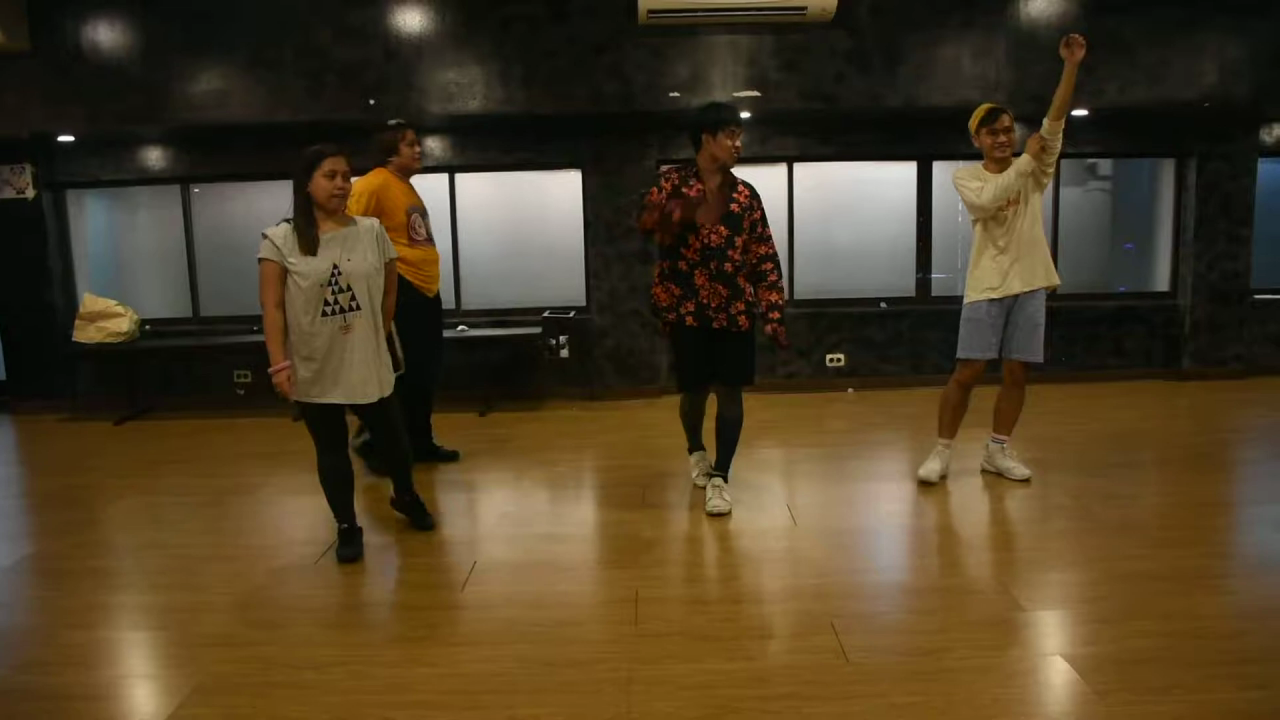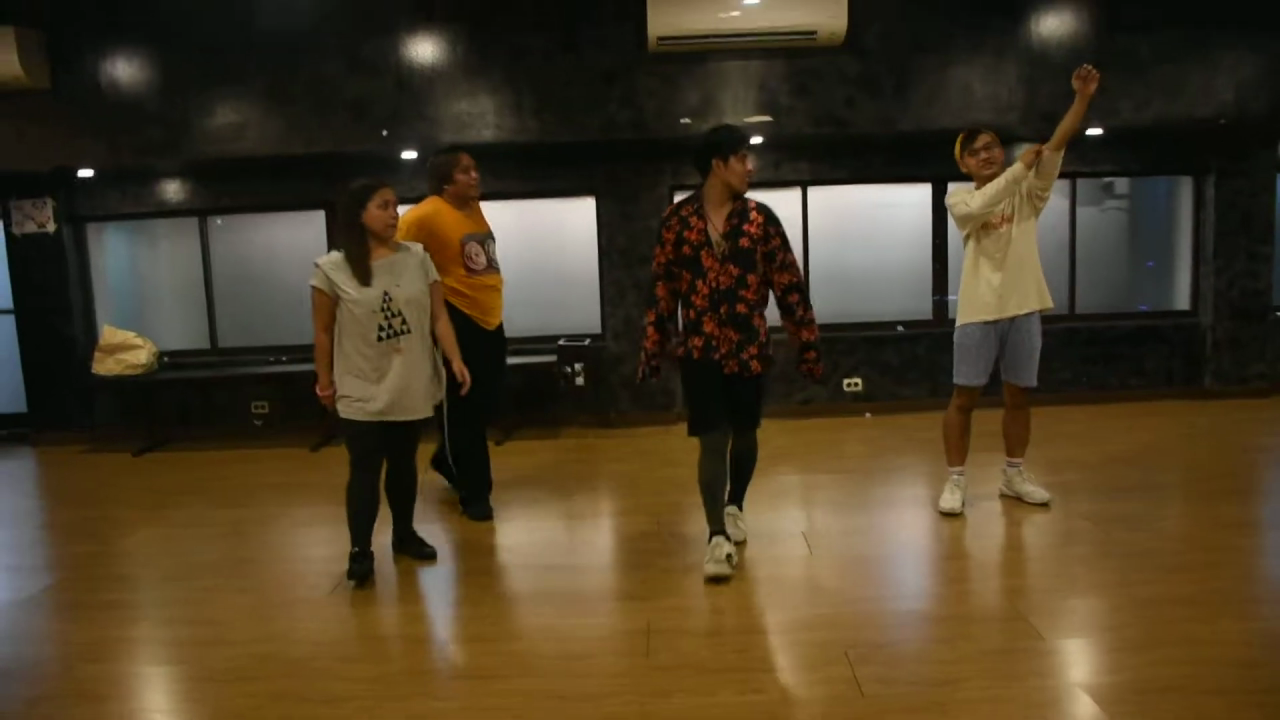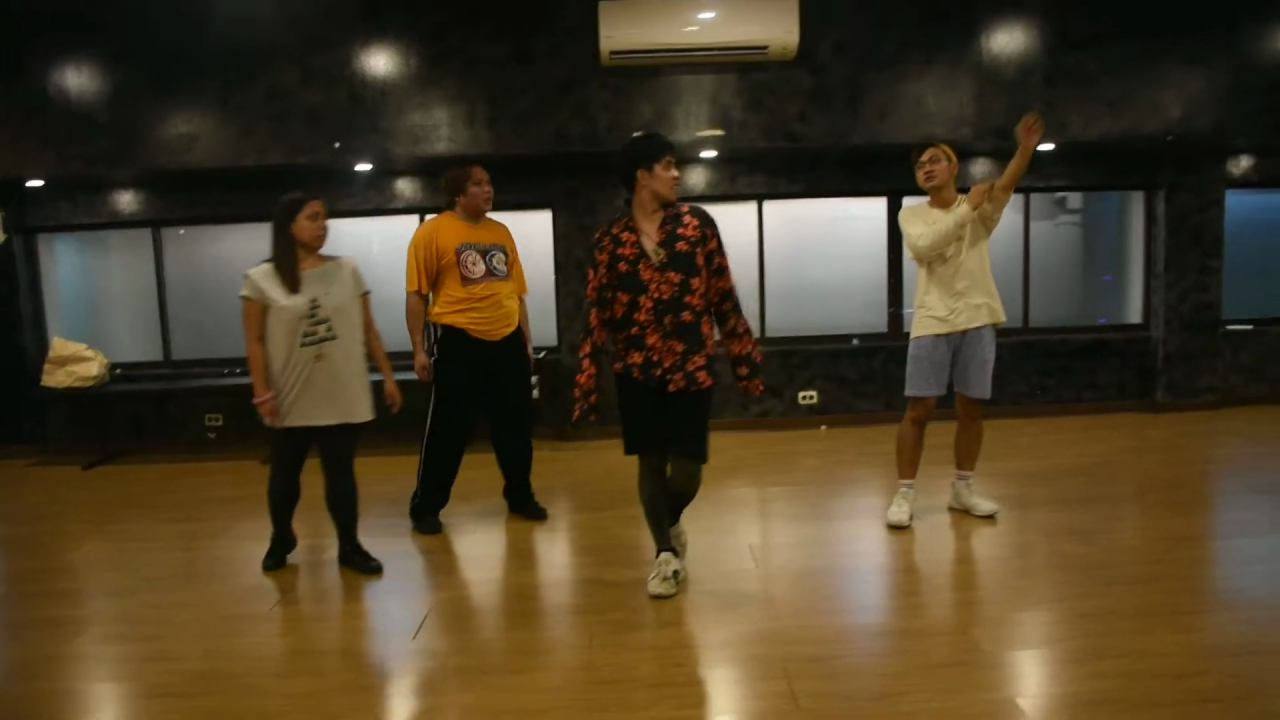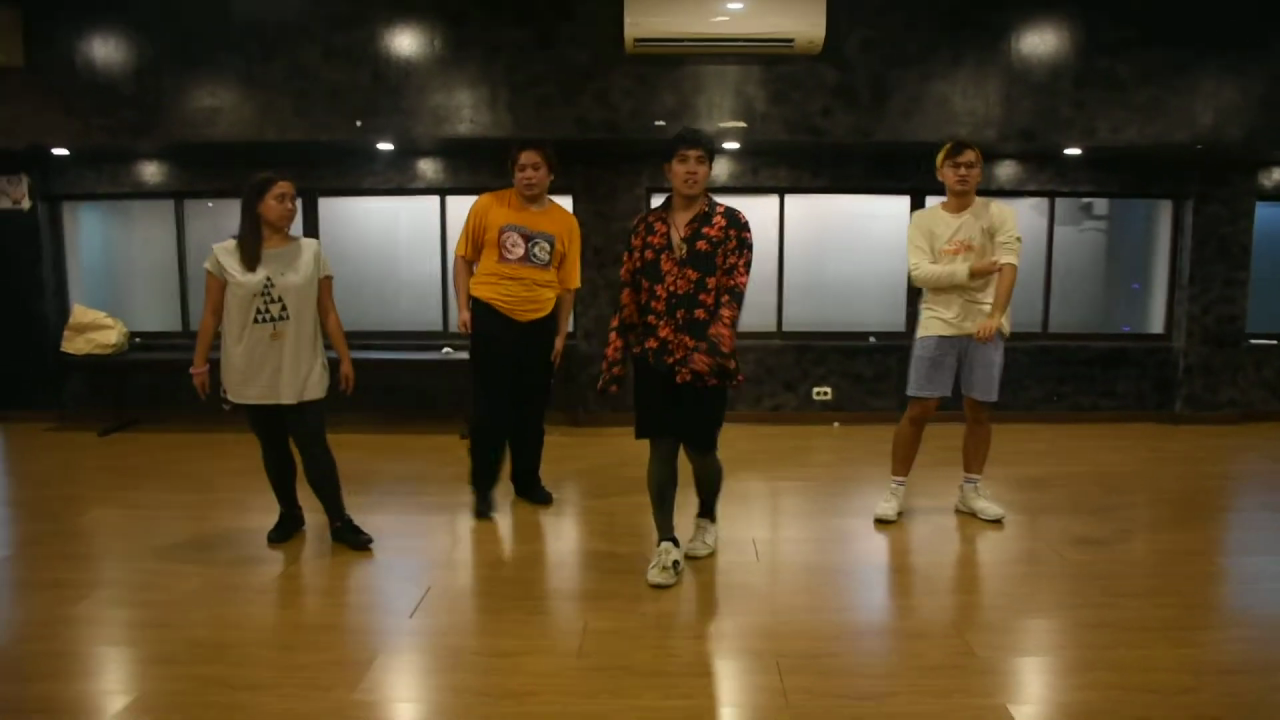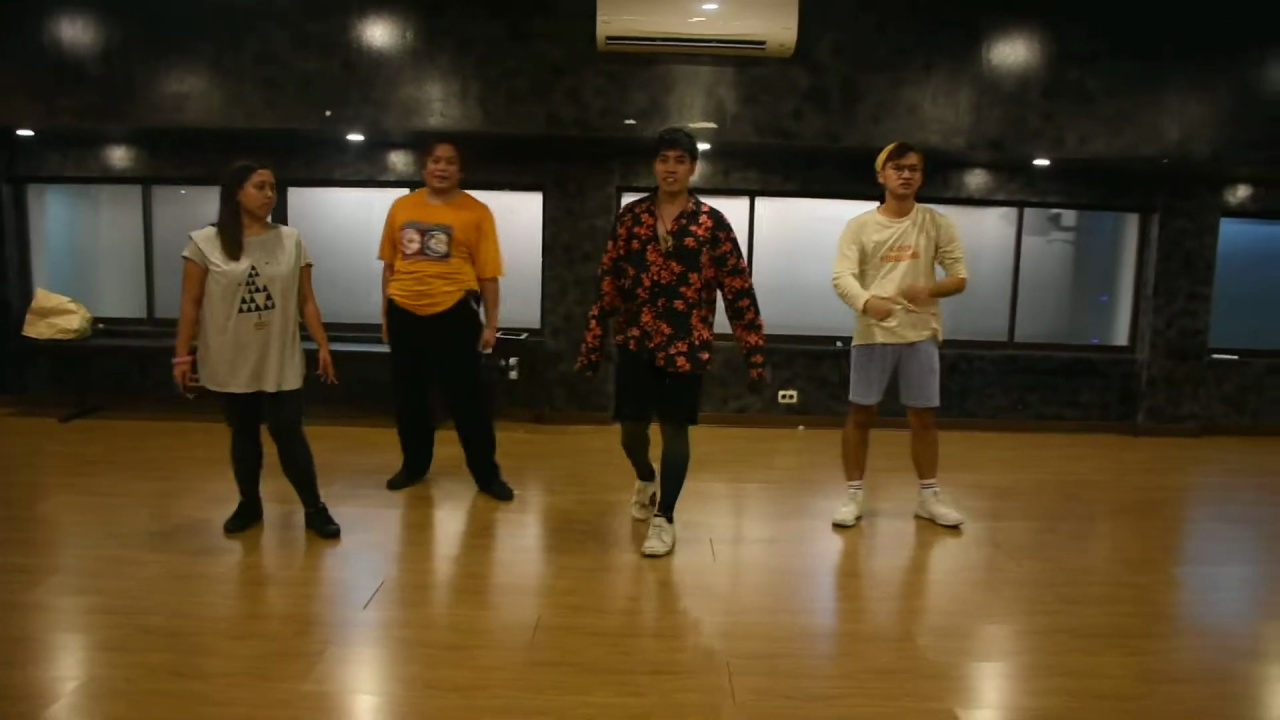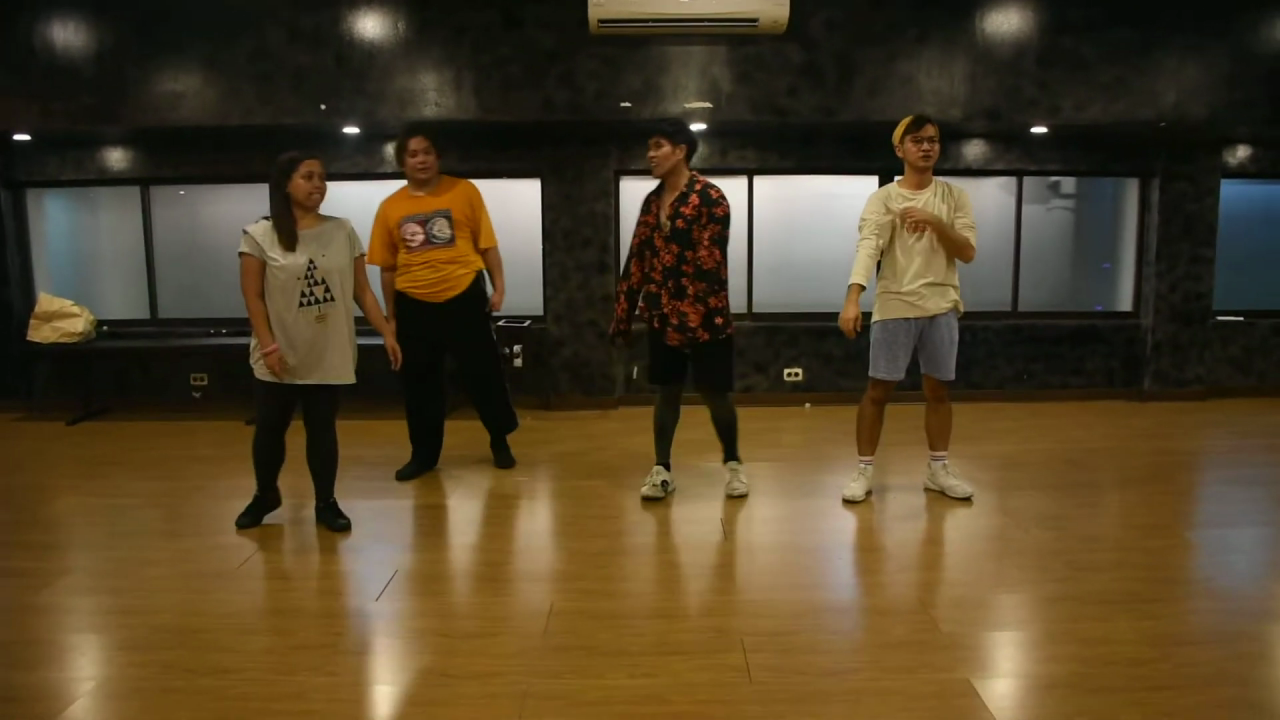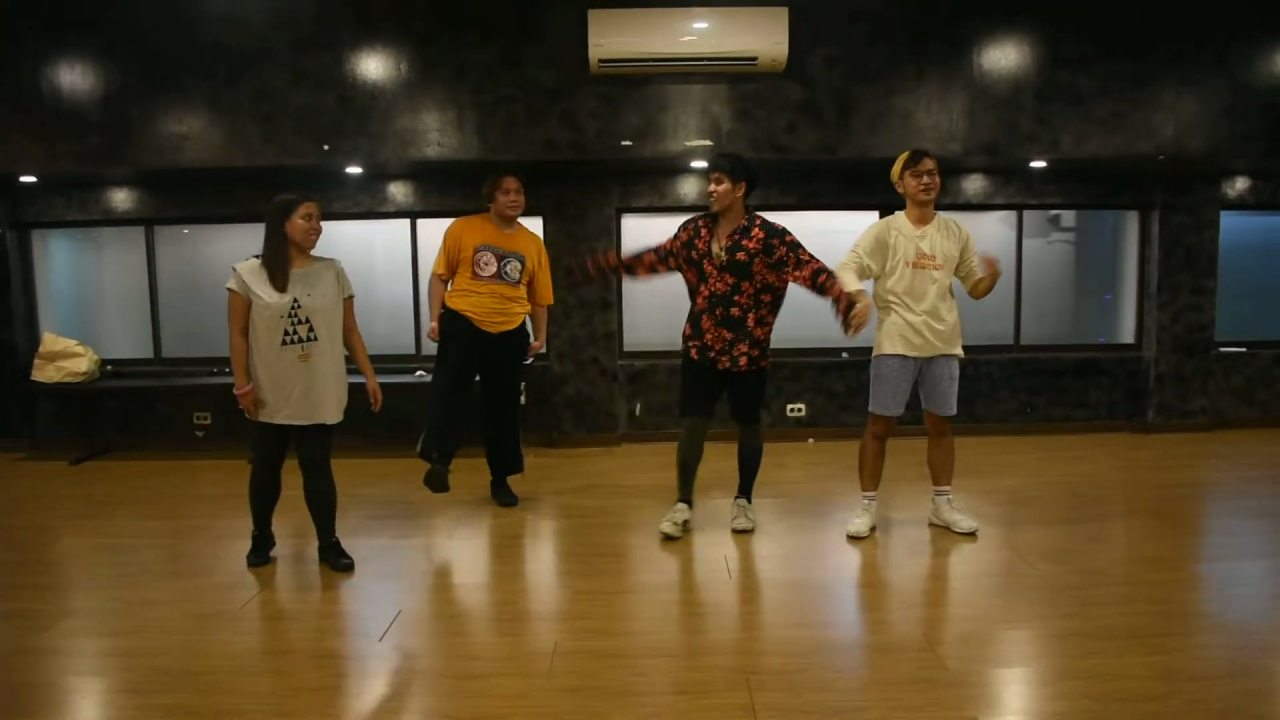
dt=0.7s
person 1, frame 1
left shoulder: (746, 194)
right shoulder: (673, 182)
left elbow: (764, 256)
right elbow: (648, 221)
left wrist: (773, 310)
right wrist: (693, 212)
left hip: (734, 310)
right hip: (686, 309)
left knee: (730, 392)
right knee: (694, 390)
left ankle: (719, 477)
right ankle: (696, 449)
person 1, frame 2
left shoulder: (762, 219)
right shoulder: (677, 220)
left elbow: (789, 284)
right elbow: (662, 285)
left wrist: (807, 343)
right wrist: (653, 347)
left hip: (748, 348)
right hip: (699, 350)
left knee: (744, 434)
right knee: (712, 439)
left ankle: (735, 506)
right ankle: (719, 538)
person 1, frame 3
left shoulder: (698, 223)
right shoulder: (610, 239)
left elbow: (723, 294)
right elbow: (596, 312)
left wrist: (745, 358)
right wrist: (587, 380)
left hip: (692, 368)
right hip: (637, 370)
left knee: (687, 467)
right knee: (650, 462)
left ankle: (672, 520)
right ankle: (666, 554)
person 1, frame 4
left shoulder: (731, 223)
right shoulder: (646, 225)
left elbow: (733, 292)
right elbow: (629, 294)
left wrist: (715, 345)
right wrist: (615, 355)
left hip: (706, 358)
right hip: (654, 357)
left knee: (700, 449)
right knee: (661, 447)
left ankle: (707, 519)
right ankle: (666, 544)
person 1, frame 5
left shoulder: (712, 223)
right shoulder: (630, 216)
left elbow: (738, 288)
right elbow: (609, 280)
left wrist: (755, 349)
right wrist: (593, 340)
left hip: (685, 344)
right hip: (635, 340)
left knee: (674, 429)
right knee: (632, 426)
left ankle: (663, 517)
right ankle: (646, 479)
person 1, frame 6
left shoulder: (709, 198)
right shoulder: (652, 202)
left elbow: (709, 265)
right elbow: (637, 261)
left wrist: (688, 317)
right wrist: (623, 314)
left hip: (705, 316)
right hip: (662, 315)
left knee: (715, 394)
right knee: (667, 392)
left ankle: (733, 463)
right ankle: (661, 469)
person 1, frame 7
left shoulder: (767, 234)
right shoulder: (695, 229)
left elbow: (806, 268)
right elbow: (657, 259)
left wrist: (841, 296)
right wrist: (604, 265)
left hip: (747, 348)
right hip: (700, 346)
left knee: (748, 425)
right knee: (693, 424)
left ankle: (743, 501)
right ankle: (683, 504)
person 2, frame 1
left shoulder: (1035, 170)
right shoulder: (966, 176)
left elbow: (1055, 122)
right elbow: (987, 201)
left wrist: (1071, 65)
right wrist: (1024, 160)
left hip: (1030, 286)
right hip: (986, 289)
left knee: (1016, 373)
right knee: (967, 373)
left ankle: (997, 451)
right ankle: (942, 450)
person 2, frame 2
left shoulder: (1028, 191)
right shoulder: (958, 198)
left elbow: (1054, 148)
right elbow: (980, 206)
left wrist: (1082, 98)
right wrist: (1020, 165)
left hip: (1024, 308)
right hip: (978, 311)
left knee: (1018, 396)
right knee: (964, 397)
left ankle: (1014, 475)
right ankle: (956, 481)
person 2, frame 3
left shoulder: (981, 207)
right shoulder: (911, 215)
left elbow: (1004, 186)
right elbow: (926, 247)
left wrist: (1025, 148)
right wrist: (966, 209)
left hip: (977, 321)
right hip: (932, 323)
left knee: (971, 408)
right knee: (918, 409)
left ankle: (963, 488)
right ankle: (905, 493)
person 2, frame 4
left shoulder: (997, 214)
right shoulder: (922, 220)
left elbow: (1007, 266)
right elbow: (919, 273)
left wrist: (997, 314)
right wrist: (969, 270)
left hip: (983, 327)
right hip: (937, 326)
left knee: (979, 412)
right knee: (917, 411)
left ankle: (971, 491)
right ankle: (896, 490)
person 2, frame 5
left shoulder: (937, 224)
right shoulder: (859, 226)
left elbow: (960, 277)
right elbow: (841, 277)
left wrist: (928, 291)
right wrist: (867, 301)
left hip: (921, 334)
right hip: (873, 335)
left knee: (923, 417)
right knee: (860, 415)
left ankle: (928, 497)
right ankle: (853, 496)
person 2, frame 6
left shoulder: (954, 196)
right shoulder: (883, 199)
left elbow: (967, 254)
right elbow: (867, 248)
left wrist: (936, 223)
right wrist: (852, 300)
left hip: (941, 307)
right hip: (894, 307)
left knee: (938, 389)
right knee: (878, 390)
left ankle: (938, 469)
right ankle: (864, 471)
person 2, frame 7
left shoulder: (956, 233)
right shoulder: (885, 230)
left elbow: (975, 288)
right elbow: (848, 268)
left wrist: (993, 275)
right wrist: (860, 297)
left hip: (942, 345)
right hip: (894, 344)
left knee: (940, 424)
right knee: (879, 425)
left ankle: (942, 504)
right ankle: (868, 506)
person 3, frame 1
left shoulder: (372, 232)
right shoulder: (279, 240)
left elbow: (389, 293)
right elbow: (272, 307)
right wrist: (279, 363)
left hip: (369, 363)
right hip: (313, 369)
left knee: (392, 435)
right knee: (331, 449)
left ankle: (406, 496)
right ankle: (347, 528)
person 3, frame 2
left shoulder: (417, 258)
right shoulder: (332, 269)
left elbow: (438, 315)
right elbow: (323, 331)
left wrist: (456, 361)
right wrist: (324, 384)
left hip: (411, 385)
right hip: (360, 391)
left knee: (403, 463)
right knee: (365, 469)
left ankle: (404, 534)
right ankle: (360, 551)
person 3, frame 3
left shoulder: (346, 270)
right shoulder: (261, 279)
left elbow: (368, 330)
right elbow: (255, 341)
left wrist: (388, 376)
right wrist: (262, 392)
left hip: (342, 395)
right hip: (292, 399)
left knee: (340, 472)
right knee: (285, 472)
left ankle: (350, 547)
right ankle: (281, 537)
person 3, frame 4
left shoulder: (311, 252)
right shoulder: (225, 255)
left elbow: (327, 311)
right elbow: (212, 315)
left wrist: (345, 358)
right wrist: (200, 364)
left hip: (302, 372)
right hip: (252, 375)
left knee: (313, 446)
right knee: (273, 447)
left ankle: (339, 521)
right ankle: (290, 513)
person 3, frame 5
left shoulder: (291, 240)
right shoulder: (205, 242)
left elbow: (306, 300)
right elbow: (191, 303)
left wrist: (323, 346)
right wrist: (182, 355)
left hip: (281, 362)
right hip: (231, 363)
left knee: (289, 434)
right knee: (243, 435)
left ankle: (314, 508)
right ankle: (249, 504)
person 3, frame 6
left shoulder: (343, 231)
right shoulder: (259, 237)
left elbow: (361, 290)
right elbow: (254, 297)
left wrist: (387, 333)
right wrist: (267, 346)
left hip: (330, 354)
right hip: (283, 355)
left knee: (322, 428)
right knee: (269, 428)
left ankle: (326, 503)
right ankle: (265, 495)
person 3, frame 7
left shoulder: (333, 272)
right shoulder: (248, 274)
left elbow: (349, 331)
right elbow: (238, 334)
left wrist: (369, 375)
right wrist: (243, 385)
left hip: (319, 393)
right hip: (270, 395)
left knee: (317, 467)
right knee: (266, 467)
left ankle: (328, 542)
right ankle: (261, 535)
person 4, frame 1
left shoulder: (406, 186)
right shoulder: (373, 186)
left hip: (425, 291)
right hip: (397, 291)
left knee: (424, 372)
right knee: (402, 371)
left ankle: (420, 444)
right ankle: (373, 442)
person 4, frame 2
left shoulder: (474, 208)
right shoulder: (426, 216)
left hip: (491, 321)
right hip: (457, 323)
left knee: (485, 403)
right knee: (464, 410)
left ankle: (446, 461)
right ankle: (473, 493)
person 4, frame 3
left shoulder: (501, 232)
right shoulder: (432, 232)
right elbow: (416, 295)
left wrist: (528, 340)
right wrist: (419, 349)
left hip: (507, 341)
right hip: (458, 341)
left knee: (516, 424)
right knee: (448, 428)
left ankle: (520, 496)
right ankle: (425, 507)
person 4, frame 4
left shoulder: (566, 222)
right shoulder: (487, 206)
left elbow: (566, 284)
right elbow: (464, 259)
left wrist: (561, 333)
right wrist: (463, 308)
left hip: (539, 324)
right hip: (490, 317)
left knee: (531, 407)
right knee: (490, 404)
left ankle: (527, 481)
right ankle: (483, 486)
person 4, frame 5
left shoulder: (476, 212)
right shoulder: (401, 207)
left elbow: (488, 273)
right elbow: (390, 266)
left wrist: (490, 323)
right wrist: (385, 313)
left hip: (455, 315)
right hip: (406, 316)
left knee: (468, 397)
right knee: (410, 396)
left ankle: (486, 473)
right ankle: (413, 465)
person 4, frame 6
left shoulder: (465, 192)
right shoulder: (390, 208)
left elbow: (487, 244)
right elbow: (387, 267)
left wrist: (498, 287)
right wrist: (392, 316)
left hip: (466, 298)
right hip: (416, 306)
left knee: (484, 372)
right knee: (420, 384)
left ankle: (500, 441)
right ankle: (423, 455)
person 4, frame 7
left shoulder: (533, 243)
right shoulder: (463, 229)
left elbow: (539, 297)
right elbow: (440, 276)
left wrist: (540, 336)
right wrist: (434, 317)
left hip: (509, 335)
right hip: (462, 325)
left knee: (503, 408)
right knee: (448, 393)
left ankle: (501, 480)
right ankle: (438, 461)
